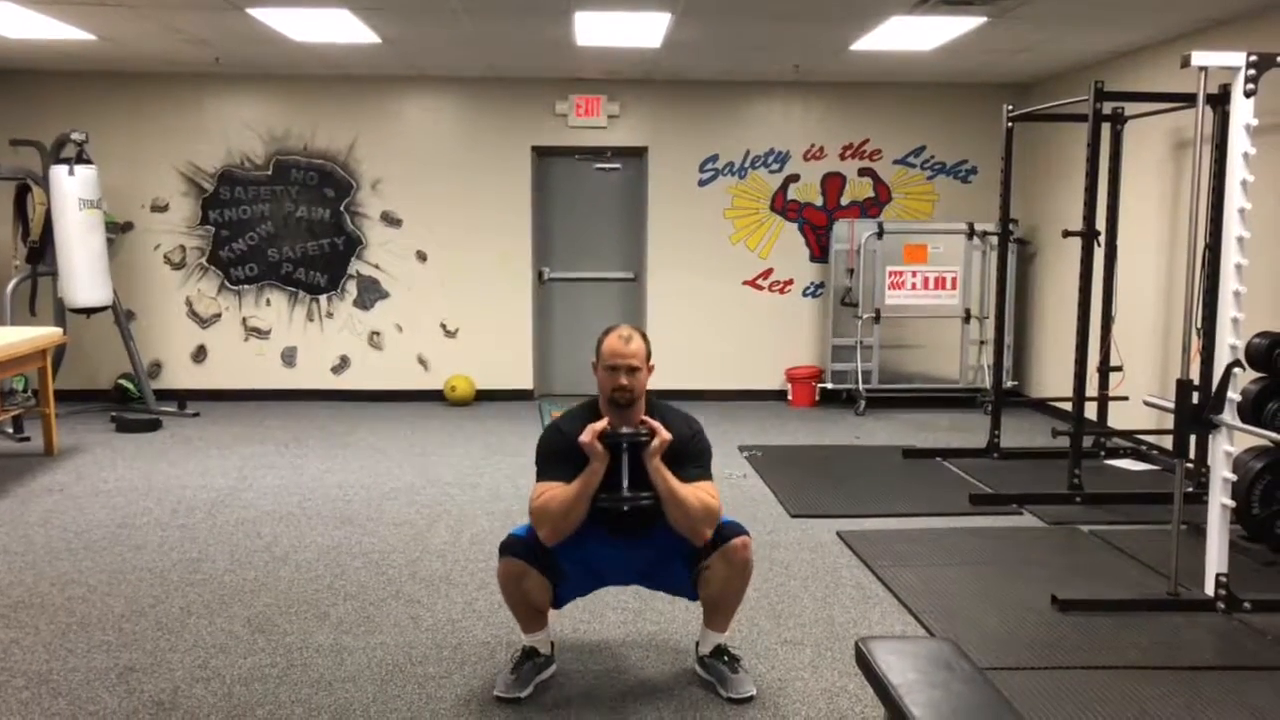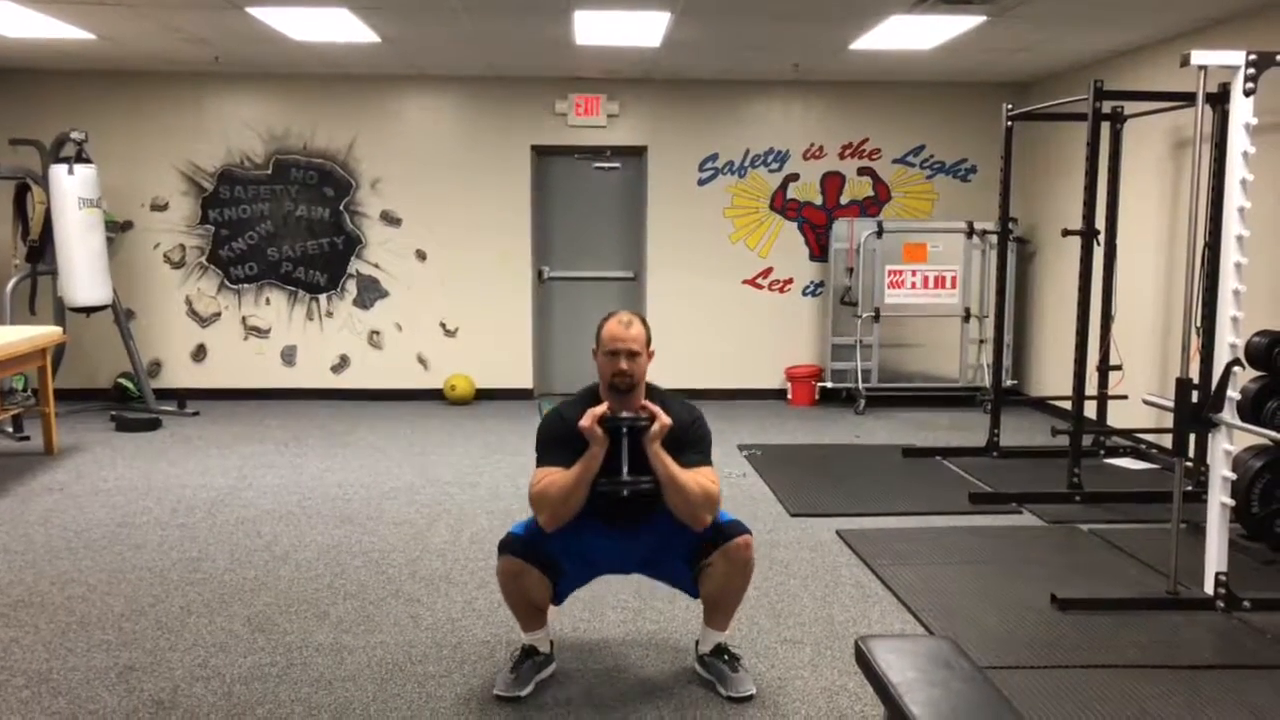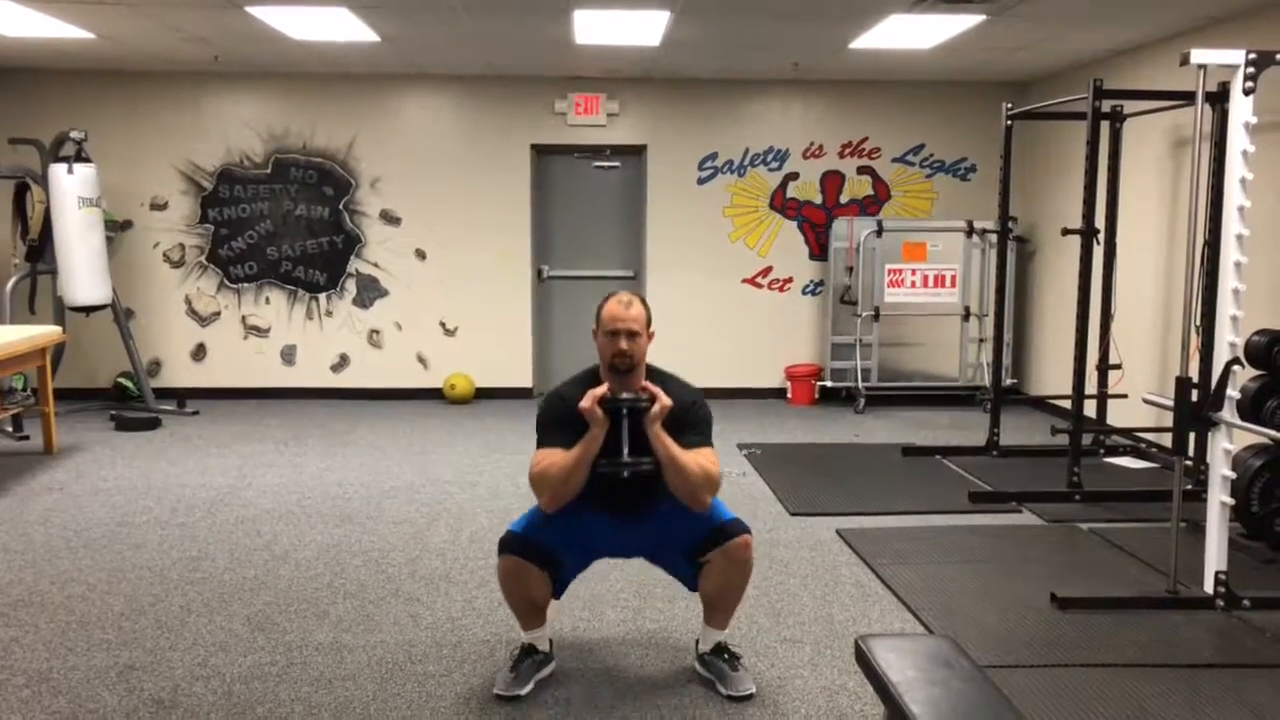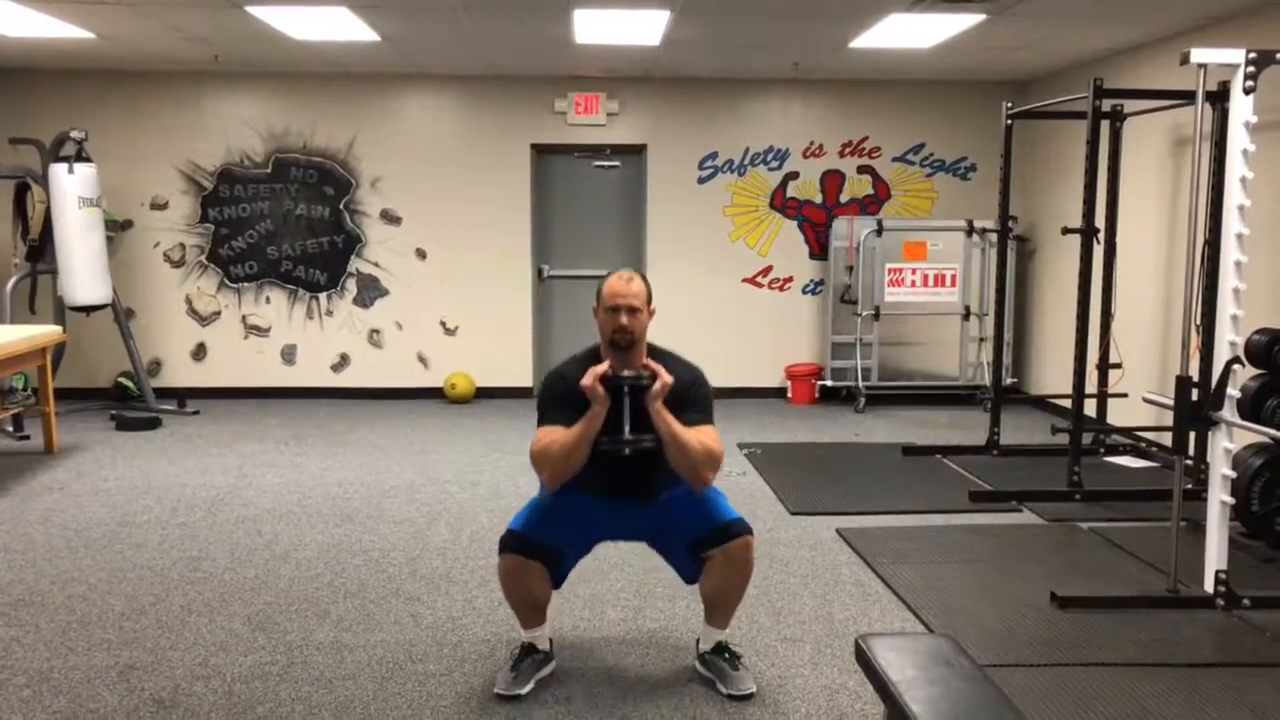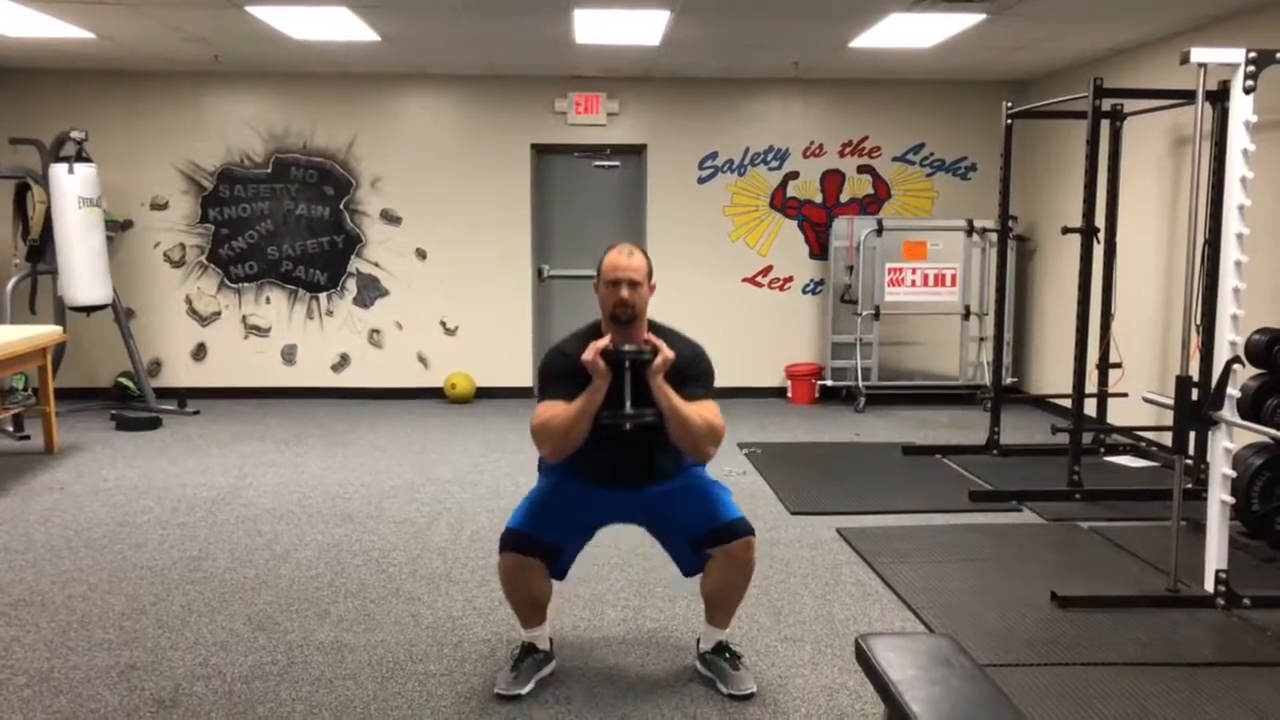
dt=0.1s
person 1, frame 1
left shoulder: (681, 431)
right shoulder: (565, 433)
left elbow: (701, 529)
right elbow: (548, 530)
left wrist: (655, 463)
right wrist: (596, 465)
left hip: (661, 541)
right hip: (585, 542)
left knee: (735, 547)
right knee: (515, 556)
left ankle: (712, 650)
right ankle: (537, 651)
person 1, frame 2
left shoulder: (682, 418)
right shoulder: (565, 420)
left elbow: (701, 515)
right elbow: (548, 517)
left wrist: (655, 449)
right wrist: (595, 450)
left hip: (662, 532)
right hip: (584, 534)
left knee: (736, 545)
right knee: (514, 555)
left ankle: (712, 649)
right ankle: (537, 649)
person 1, frame 3
left shoulder: (682, 400)
right shoulder: (566, 401)
left elbow: (701, 494)
right elbow: (549, 496)
left wrist: (655, 429)
right wrist: (596, 430)
left hip: (662, 511)
right hip: (584, 513)
left knee: (735, 543)
right knee: (515, 553)
left ankle: (711, 648)
right ankle: (536, 648)
person 1, frame 4
left shoulder: (683, 379)
right shoulder: (566, 380)
left elbow: (703, 474)
right elbow: (550, 475)
left wrist: (657, 408)
right wrist: (596, 409)
left hip: (665, 496)
right hip: (584, 497)
left knee: (737, 543)
right knee: (516, 551)
left ankle: (712, 647)
right ankle: (536, 647)
person 1, frame 5
left shoulder: (684, 354)
right shoulder: (567, 355)
left elbow: (705, 446)
right elbow: (550, 447)
left wrist: (658, 382)
right wrist: (599, 383)
left hip: (666, 478)
right hip: (583, 480)
left knee: (737, 541)
right knee: (517, 549)
left ankle: (713, 647)
right ankle: (537, 648)
